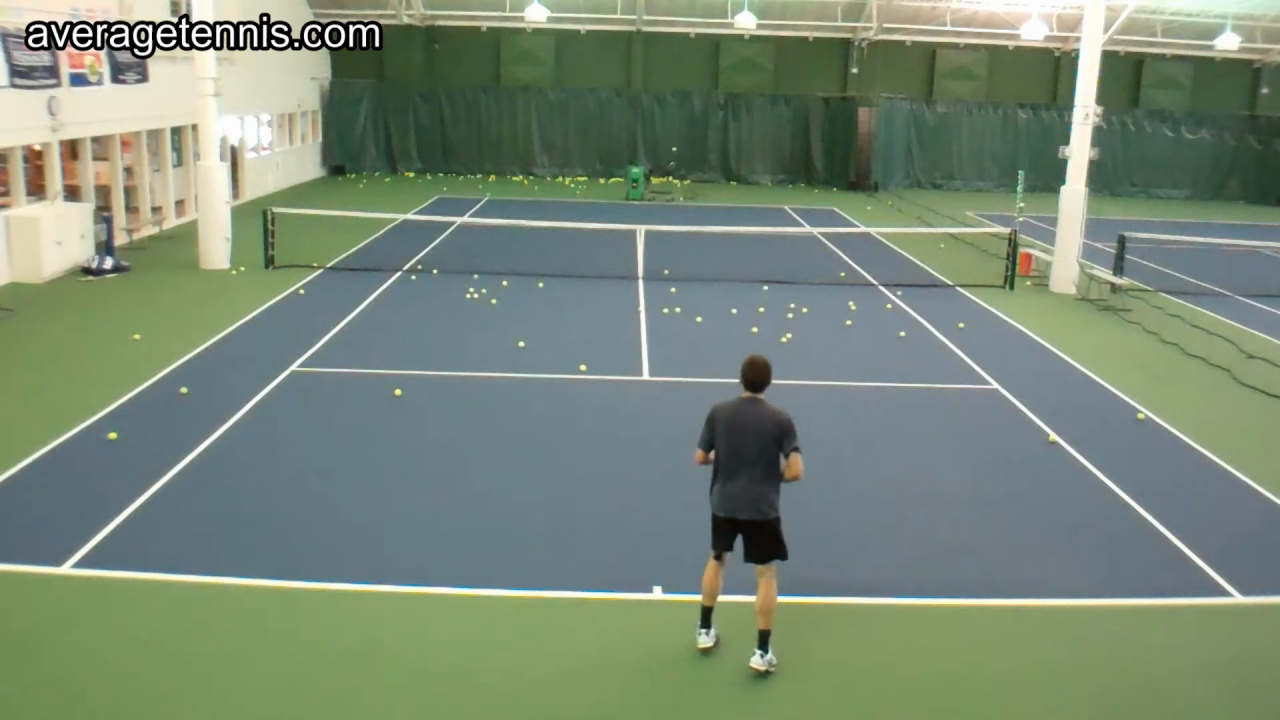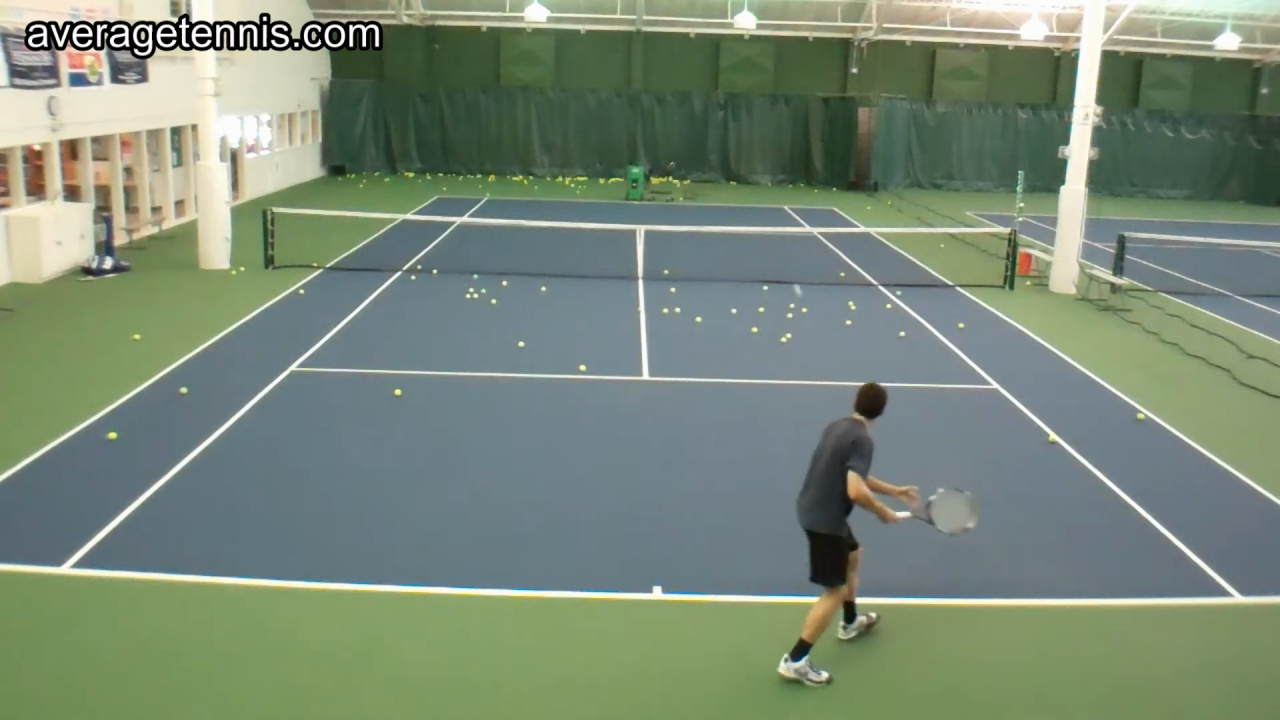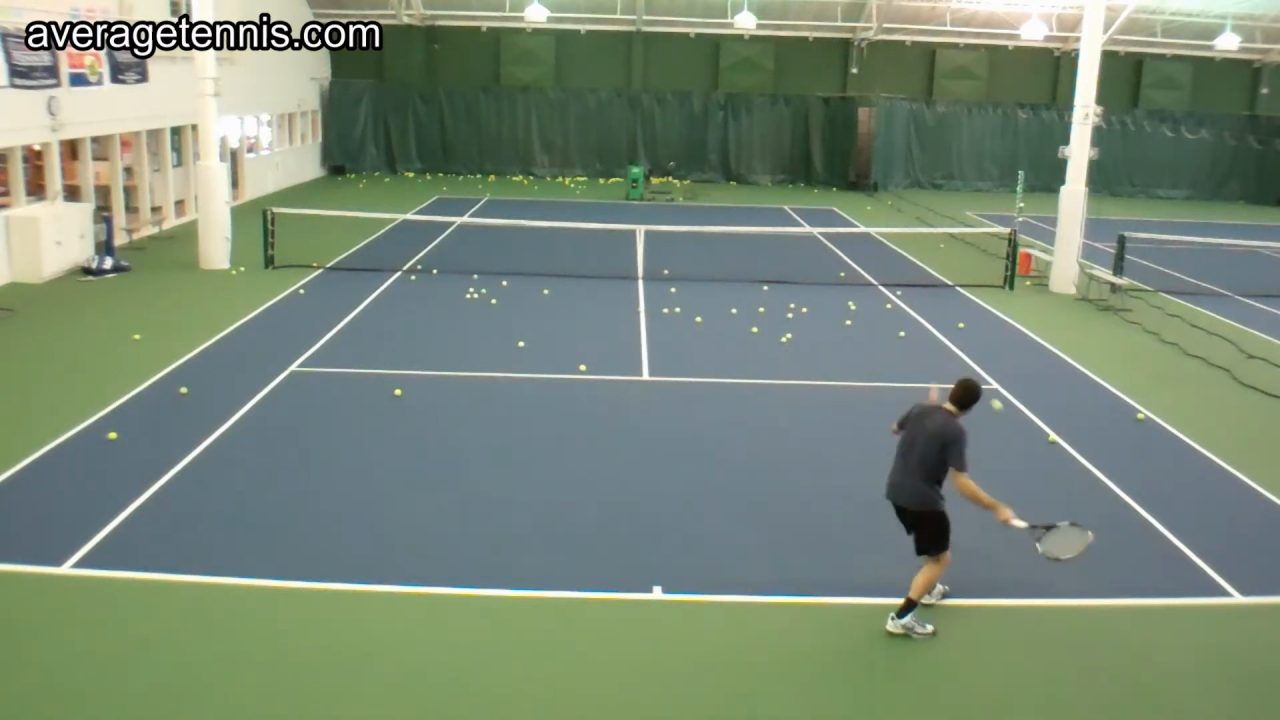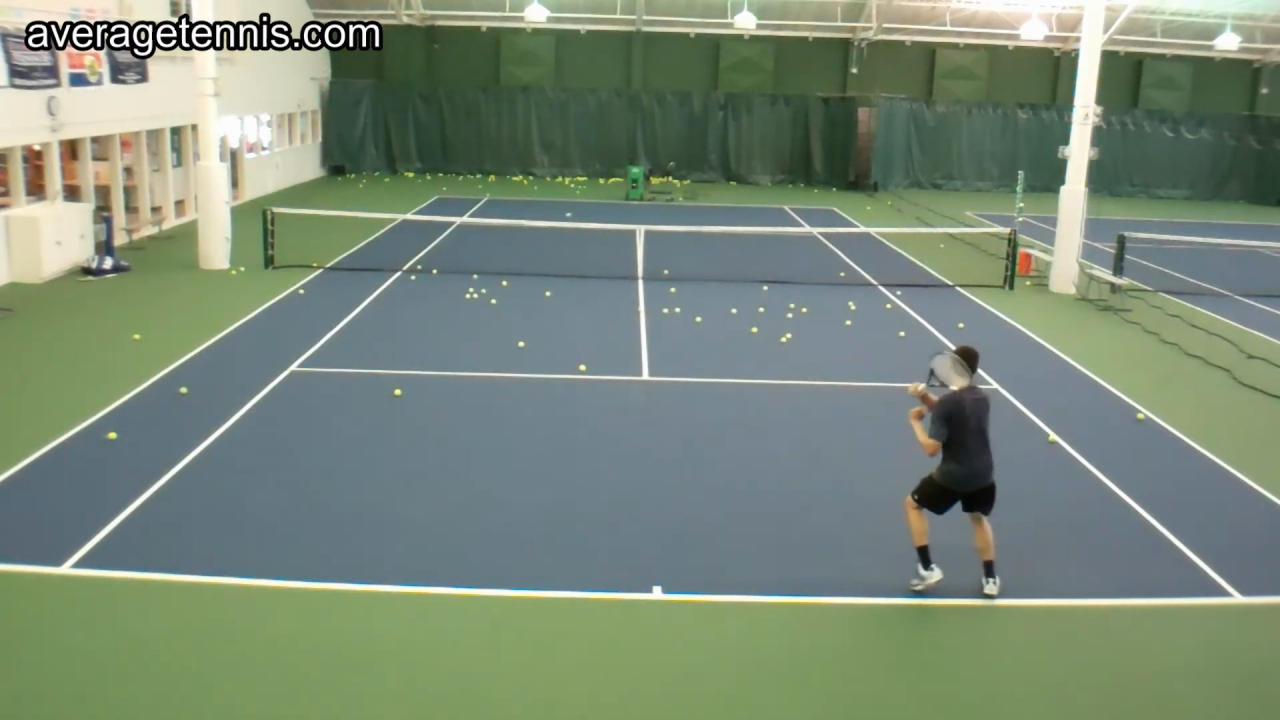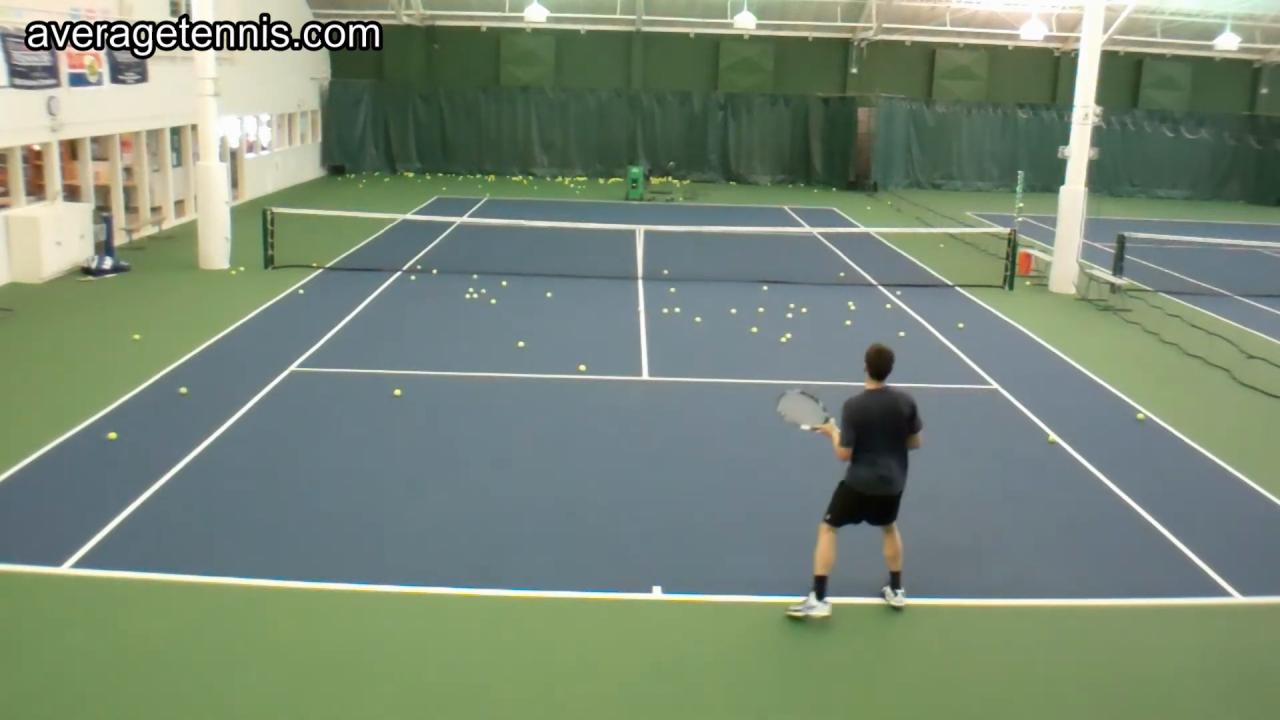
dt=0.7s
person 1, frame 1
left shoulder: (719, 413)
right shoulder: (781, 420)
left elbow: (700, 458)
right elbow: (795, 471)
right wrist: (771, 477)
left hip: (724, 504)
right hip: (762, 508)
left knee: (717, 560)
right knee: (767, 573)
left ankle: (705, 631)
right ankle: (762, 653)
person 1, frame 2
left shoulder: (837, 426)
right shoulder: (862, 440)
right elbow: (856, 490)
left wrist: (896, 491)
right wrist: (883, 512)
left hip: (812, 510)
right hip: (826, 519)
left knee: (853, 556)
right knee: (836, 590)
left ankle: (850, 622)
right ankle: (795, 661)
person 1, frame 3
left shoulder: (919, 410)
right shoulder: (956, 432)
left elbow: (897, 428)
right elbow: (960, 481)
right wrist: (996, 507)
left hip: (897, 491)
right hip: (923, 499)
left knee: (927, 535)
right knee: (938, 558)
left ankle: (928, 588)
right ankle: (902, 617)
person 1, frame 4
left shoulder: (947, 403)
right shoulder: (982, 397)
left elbow: (932, 448)
left wrist: (915, 421)
right wrist: (925, 397)
left hip: (952, 476)
right hip: (983, 475)
left knee: (912, 504)
right knee: (979, 518)
left ankle: (927, 569)
right ankle: (990, 579)
person 1, frame 5
left shoulder: (853, 407)
right shoulder: (906, 402)
left elbow: (844, 455)
right elbow: (915, 443)
left wrist: (833, 434)
left hip: (860, 482)
right hip: (892, 481)
left knee: (827, 530)
right knee: (889, 528)
left ankle: (818, 599)
right ankle: (896, 591)
